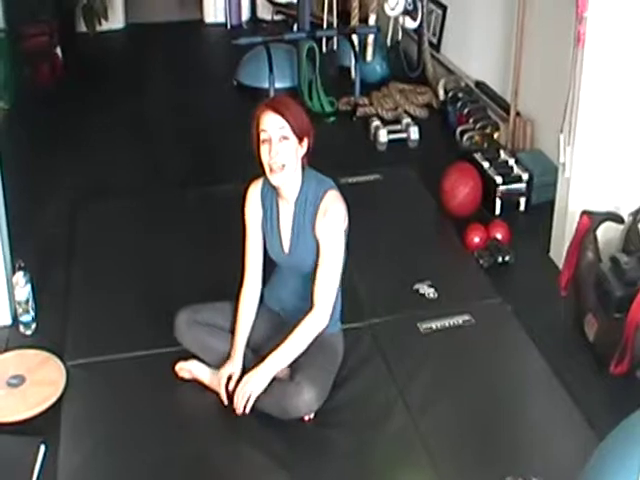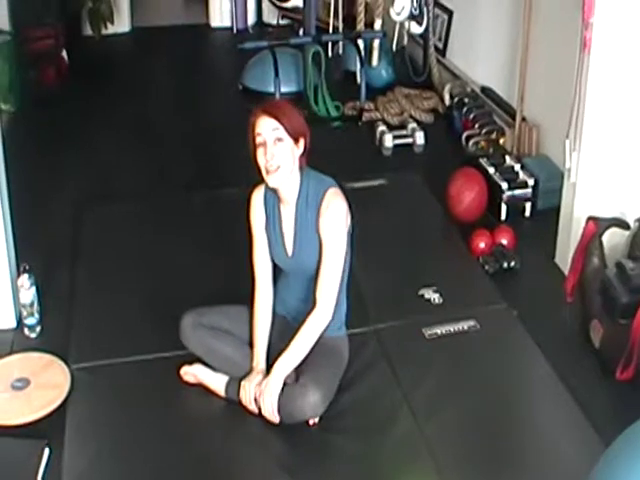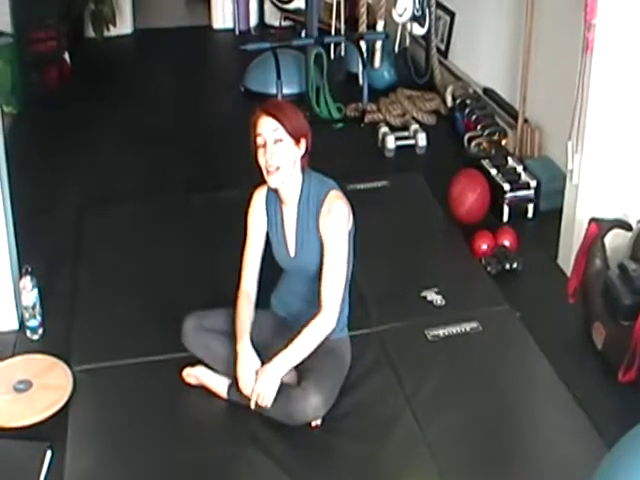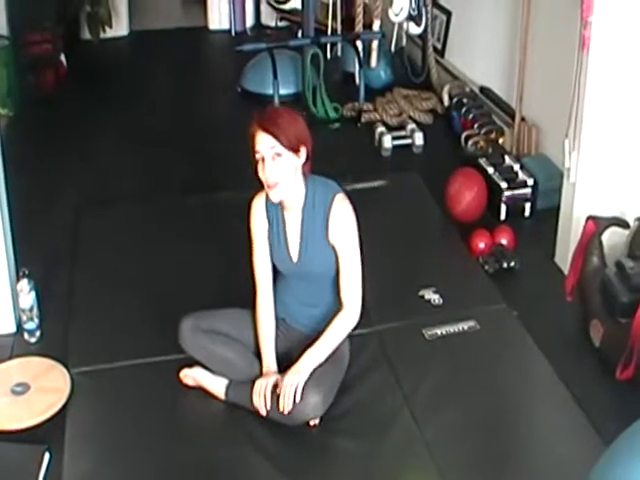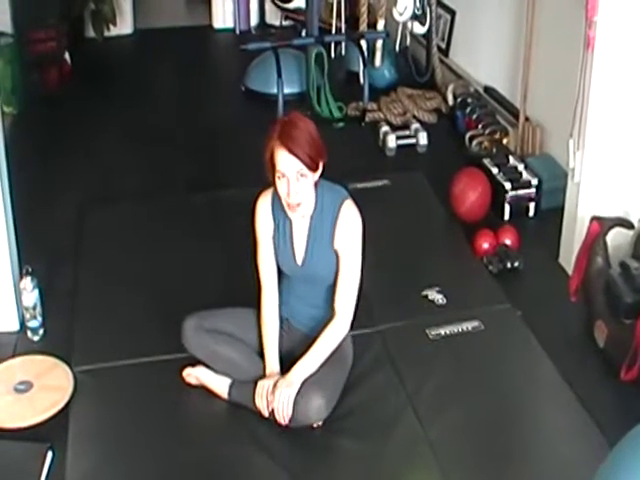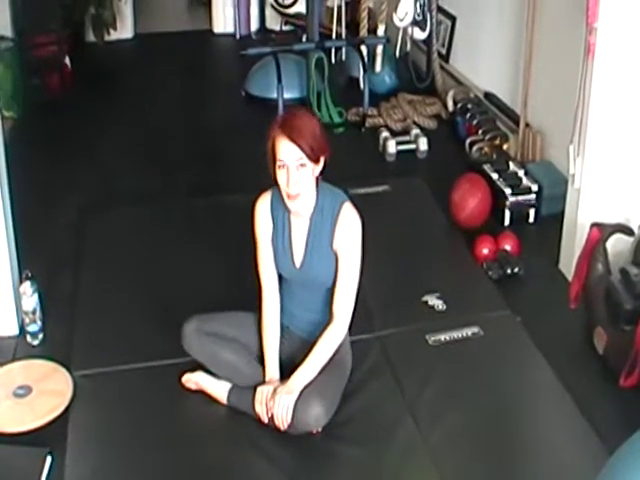
dt=0.5s
person 1, frame 1
left shoulder: (328, 204)
right shoulder: (257, 193)
left elbow: (321, 311)
right elbow: (250, 281)
left wrist: (263, 373)
right wrist: (235, 355)
left hip: (315, 332)
right hip: (271, 314)
left knee: (305, 399)
right knee: (186, 323)
right ankle: (283, 377)
person 1, frame 2
left shoulder: (330, 202)
right shoulder: (260, 199)
left elbow: (324, 309)
right elbow: (263, 287)
left wrist: (275, 375)
right wrist: (258, 367)
left hip: (322, 335)
right hip: (279, 319)
left knee: (309, 401)
right knee: (191, 325)
left ankle: (223, 382)
right ankle: (290, 377)
person 1, frame 3
left shoulder: (331, 205)
right shoulder: (262, 200)
left elbow: (330, 312)
right elbow: (247, 287)
left wrist: (278, 366)
right wrist: (242, 348)
left hip: (324, 337)
right hip: (280, 320)
left knee: (310, 405)
right knee: (193, 328)
left ankle: (223, 383)
right ankle: (291, 380)
person 1, frame 4
left shoulder: (335, 208)
right shoulder: (261, 206)
left elbow: (351, 309)
right elbow: (263, 292)
left wrist: (304, 366)
right wrist: (269, 368)
left hip: (323, 337)
right hip: (277, 322)
left knee: (309, 404)
right knee: (190, 330)
left ankle: (222, 385)
right ankle: (284, 382)
person 1, frame 5
left shoulder: (344, 214)
right shoulder: (266, 205)
left elbow: (343, 317)
right elbow: (268, 289)
left wrist: (294, 377)
right wrist: (272, 371)
left hip: (326, 336)
right hip: (282, 322)
left knee: (311, 406)
right knee: (193, 330)
left ankle: (224, 384)
right ankle: (279, 382)
person 1, frame 6
left shoulder: (344, 218)
right shoulder: (266, 207)
left elbow: (341, 320)
right elbow: (269, 294)
left wrist: (293, 385)
right wrist: (272, 376)
left hip: (325, 342)
right hip: (281, 328)
left knee: (309, 415)
right knee: (194, 333)
left ankle: (225, 390)
right ankle: (274, 389)
